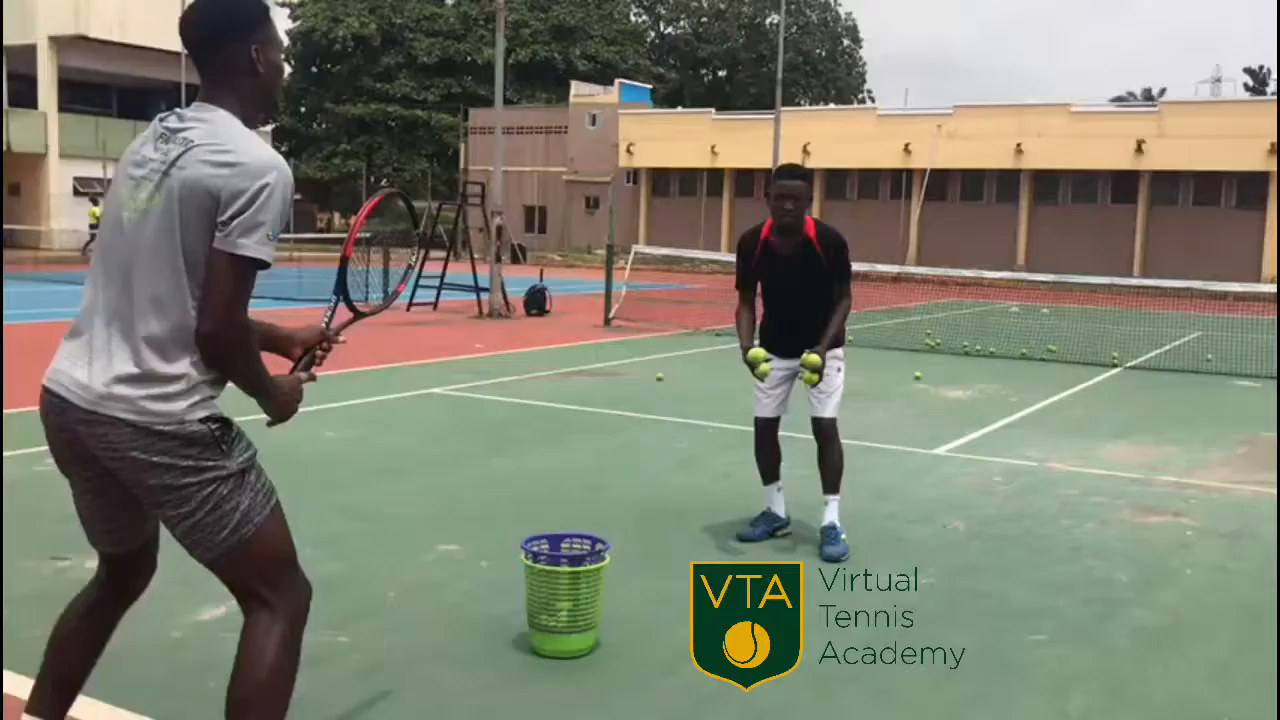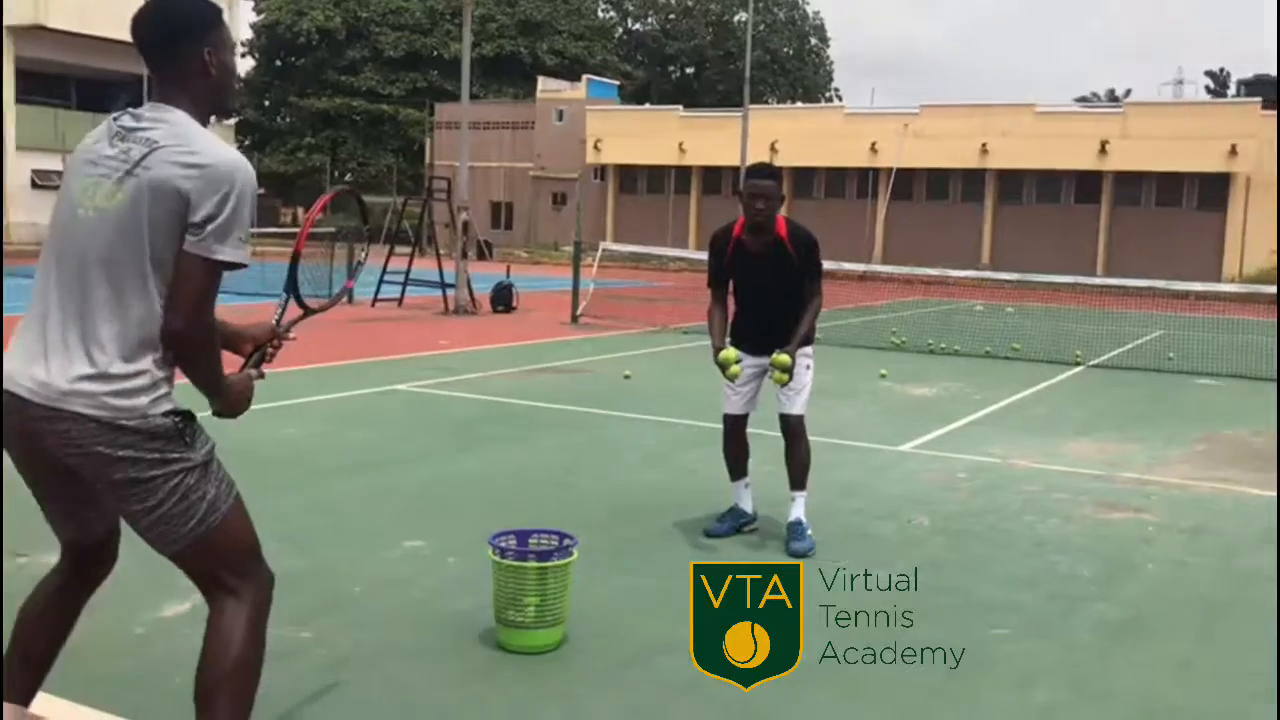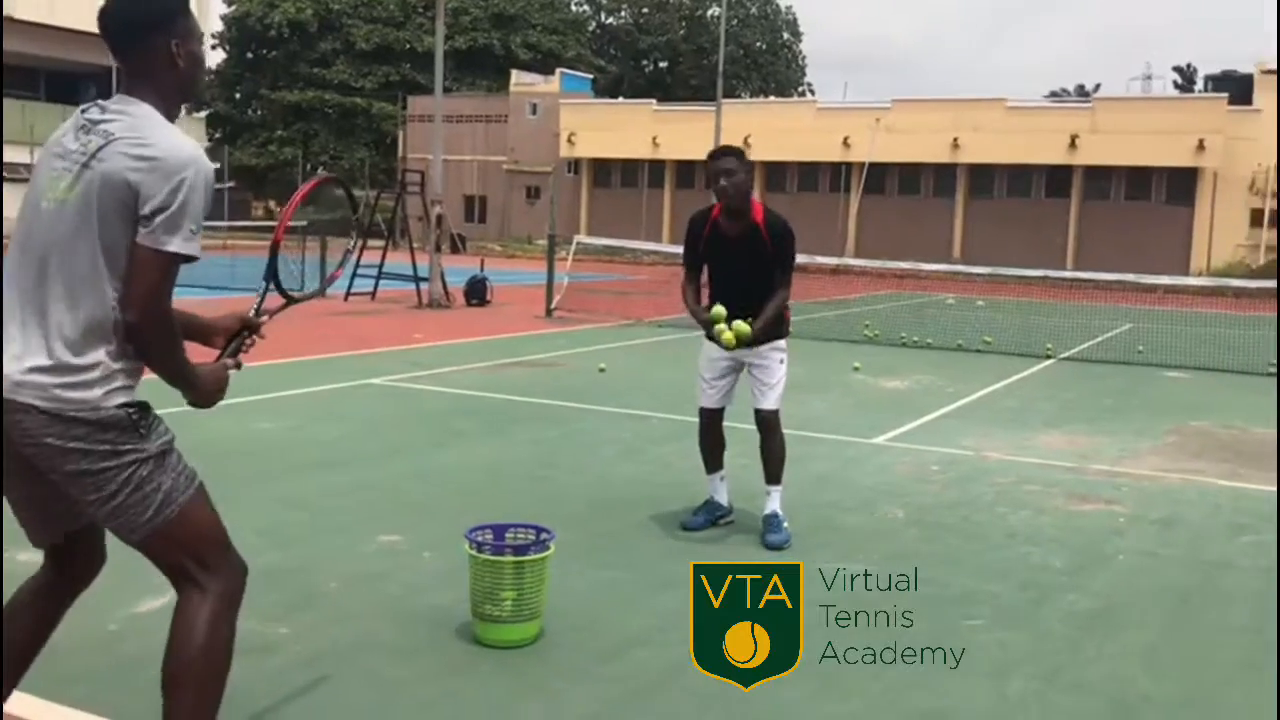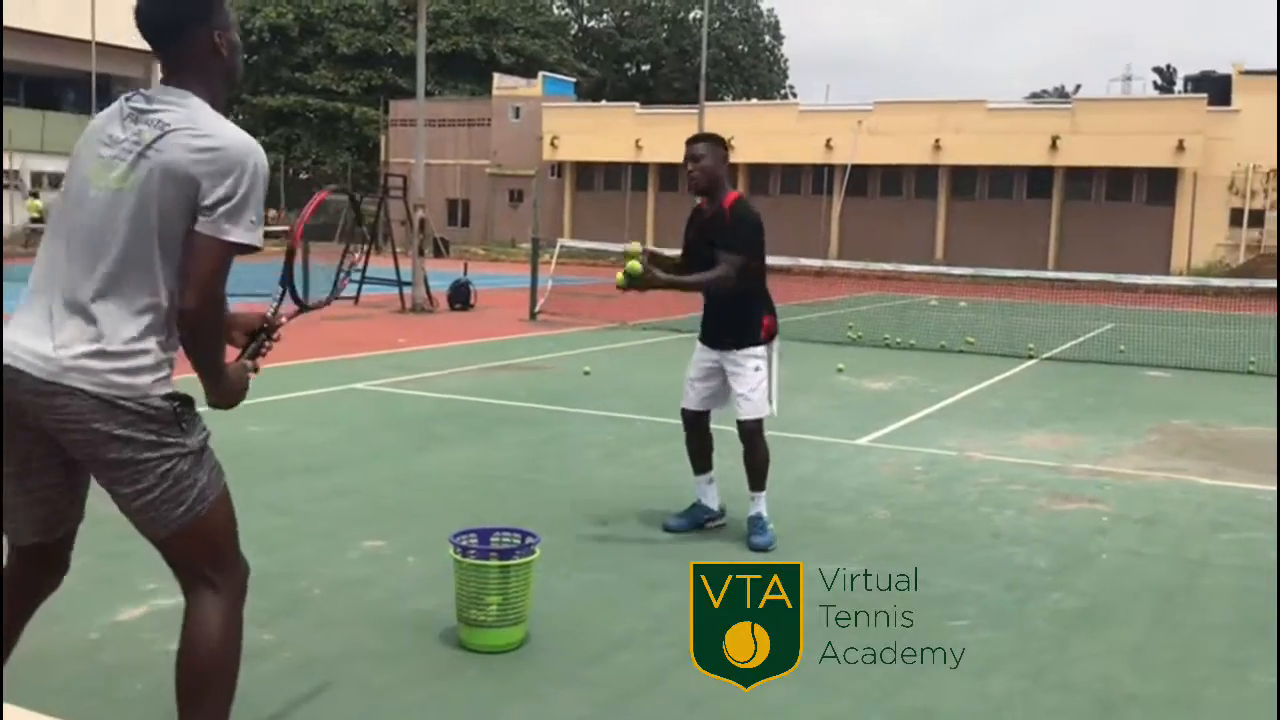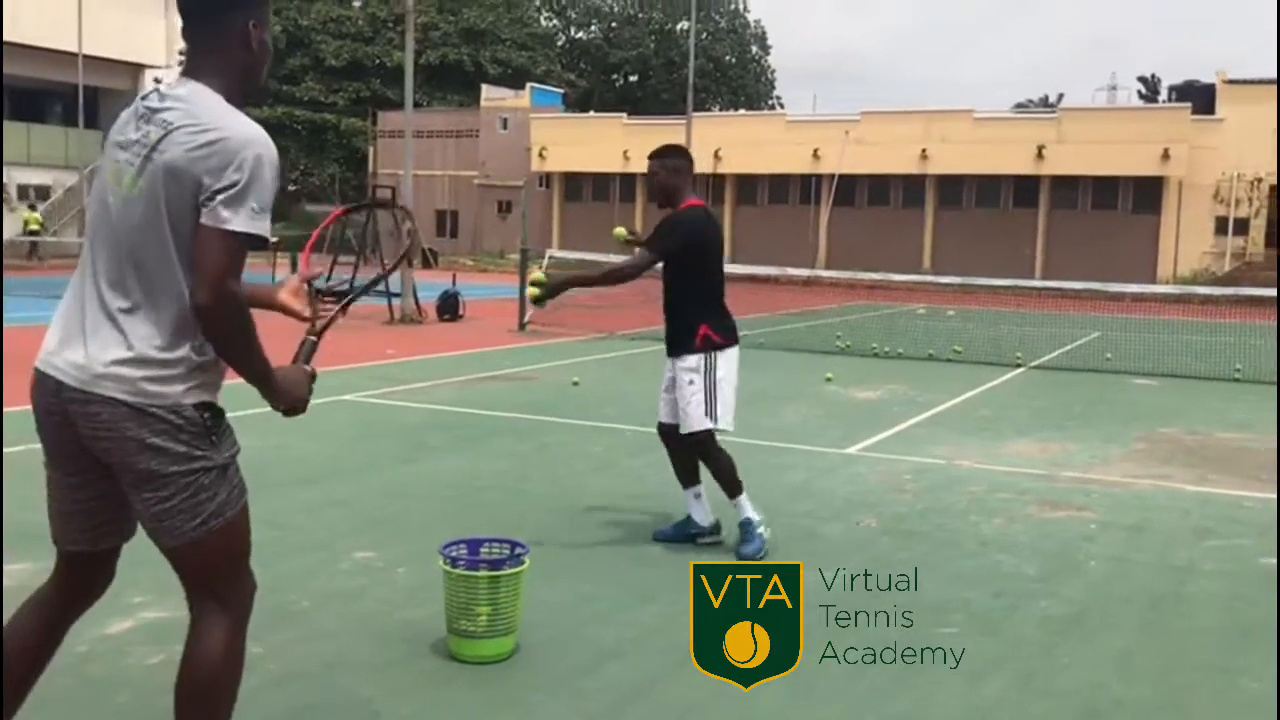
dt=0.4s
person 1, frame 1
left shoulder: (153, 142)
right shoulder: (256, 166)
right elbow: (218, 324)
left wrist: (280, 338)
right wrist: (271, 392)
left hip: (69, 397)
right hip: (157, 418)
left knee: (124, 571)
right knee: (279, 598)
person 1, frame 2
left shoulder: (102, 140)
right shoulder: (219, 167)
right elbow: (181, 323)
left wrist: (230, 335)
right wrist: (222, 390)
right hip: (116, 414)
left knee: (85, 560)
right knee: (242, 585)
person 1, frame 3
left shoulder: (74, 132)
right shoulder: (175, 159)
right elbow: (138, 317)
left wrist: (202, 326)
right wrist: (191, 380)
right hip: (80, 406)
left knee: (72, 560)
right knee: (213, 576)
person 1, frame 4
left shoulder: (109, 122)
right shoulder: (231, 150)
right elbow: (195, 301)
left wrist: (220, 325)
right wrist: (219, 377)
right hip: (114, 393)
right knee: (218, 579)
person 1, frame 5
left shoulder: (138, 116)
right shoulder: (240, 142)
right elbow: (209, 296)
left wrist: (270, 297)
right wrist: (273, 382)
left hip: (64, 381)
right hip: (150, 403)
left knee: (77, 578)
right knee: (224, 598)
person 2, frame 1
left shoulder: (830, 241)
right shoulder: (751, 243)
left elbow: (843, 298)
right elbow: (746, 301)
left wrist: (824, 345)
right wrist: (746, 345)
left hip: (823, 346)
right hip: (774, 347)
left knee: (825, 427)
right knee: (764, 425)
left ankle: (831, 521)
right ankle: (776, 511)
person 2, frame 2
left shoulder: (801, 240)
right shoulder: (723, 241)
left elbow: (814, 297)
right elbow: (718, 300)
left wrist: (795, 345)
right wrist: (718, 345)
left hip: (791, 345)
right hip: (744, 344)
left knee: (792, 423)
right knee: (732, 421)
left ankle: (798, 517)
right ankle: (742, 507)
person 2, frame 3
left shoulder: (775, 228)
right shoulder: (701, 224)
left elbow: (783, 289)
right elbow: (690, 280)
left wrist: (755, 328)
right wrist: (698, 310)
left hip: (766, 337)
right hip: (719, 336)
left knee: (767, 418)
right knee: (709, 415)
left ankle: (773, 510)
right ankle: (719, 501)
person 2, frame 4
left shoulder: (742, 215)
right shoulder: (700, 216)
left elbow: (726, 276)
right elbow: (691, 265)
left wrist: (661, 281)
right wrist: (655, 262)
left hip: (751, 338)
right hip: (712, 337)
left knee: (750, 426)
right knee: (693, 417)
left ankle: (758, 513)
right ankle: (706, 503)
person 2, frame 5
left shoulder: (682, 221)
right shoulder: (698, 219)
left elbow: (631, 269)
left wrist: (567, 281)
right wrist: (645, 245)
left hip: (705, 346)
right hip: (688, 345)
left knee: (699, 438)
right knee: (670, 431)
left ankle: (751, 520)
right ankle: (702, 519)
